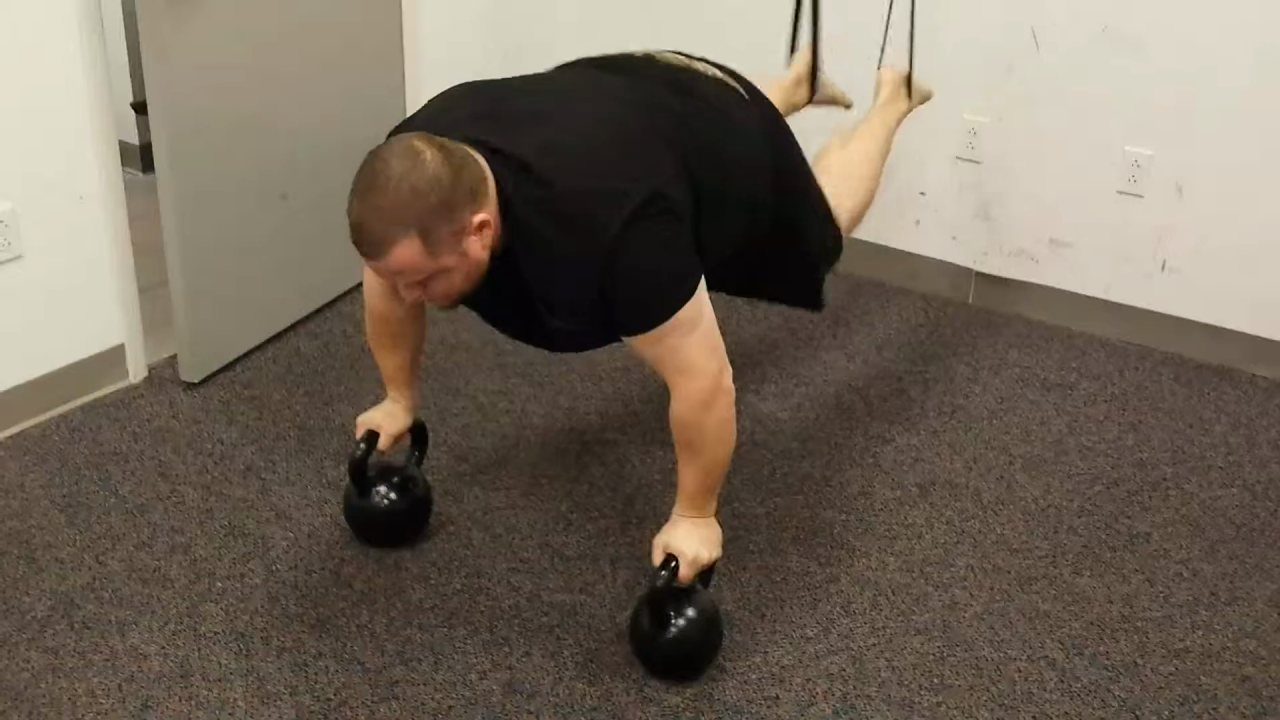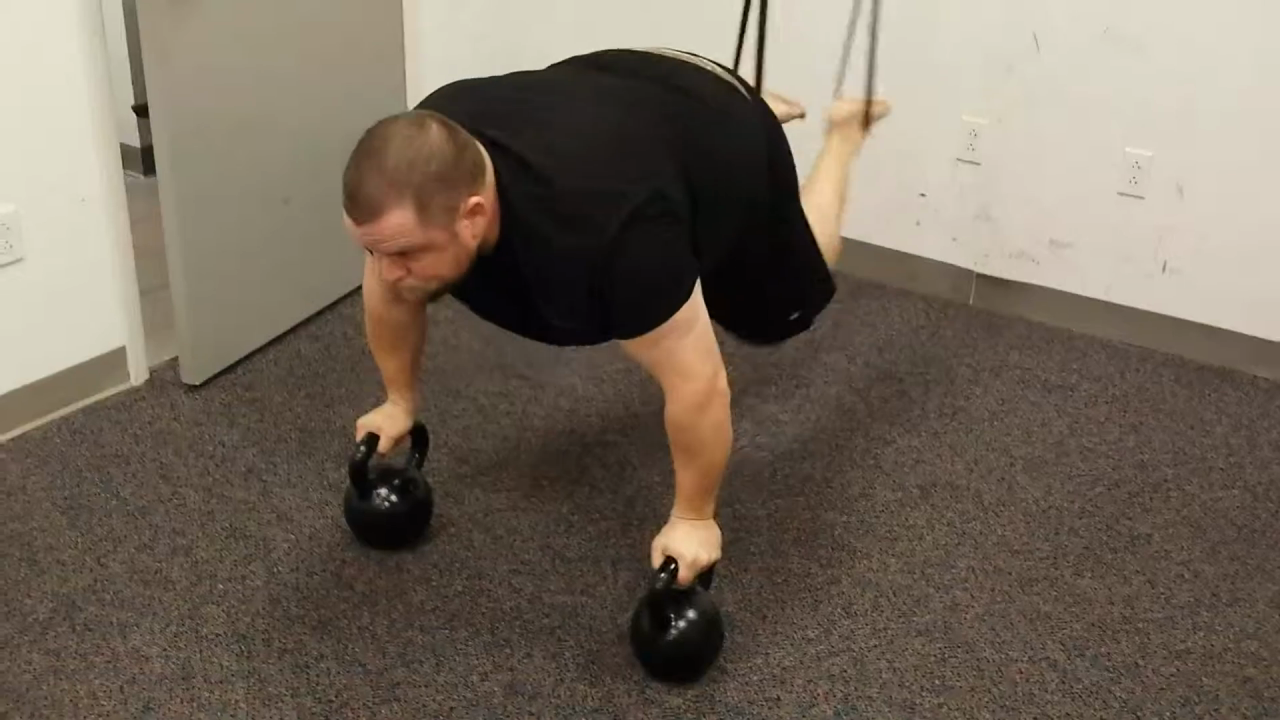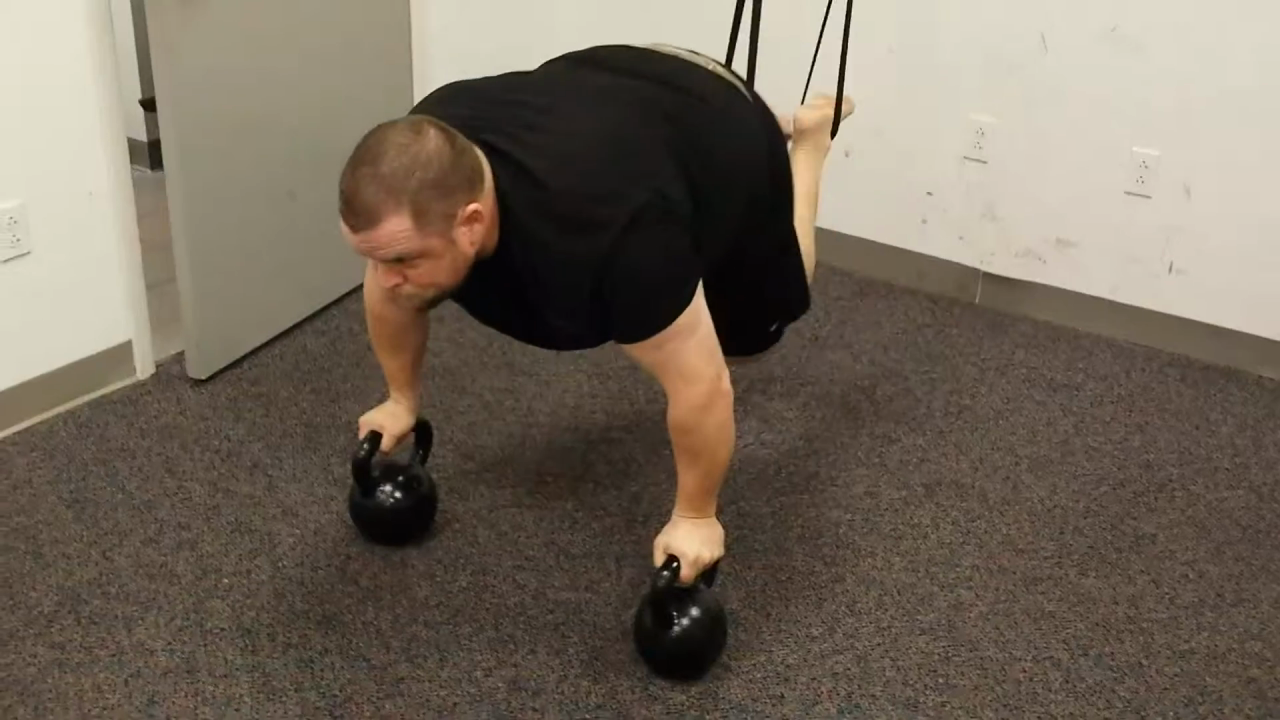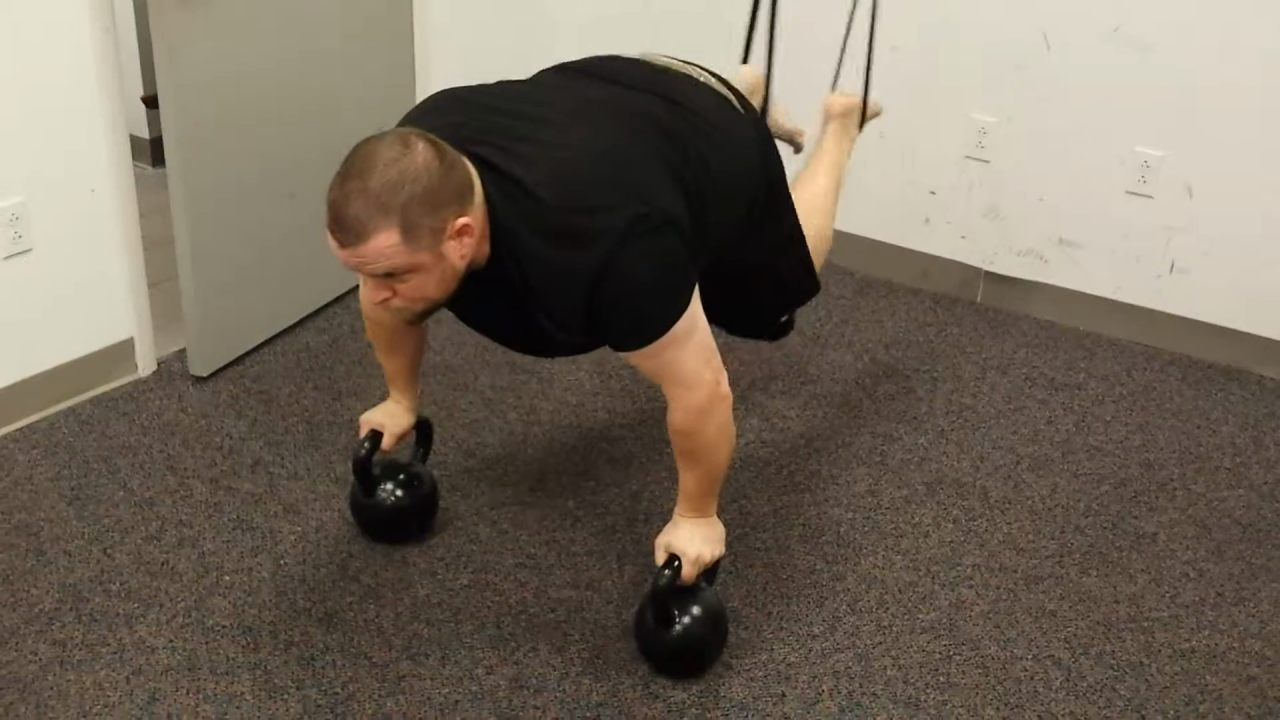
dt=0.2s
person 1, frame 1
left shoulder: (604, 231)
right shoulder: (417, 164)
left elbow: (704, 382)
right elbow: (386, 285)
left wrist: (695, 517)
right wrist: (398, 400)
left hip: (736, 149)
right hip: (633, 105)
left knee: (817, 241)
left ankle: (892, 100)
right ankle: (794, 85)
person 1, frame 2
left shoulder: (599, 230)
right shoulder: (418, 166)
left elbow: (698, 384)
right elbow: (389, 288)
left wrist: (694, 520)
right wrist: (399, 402)
left hip: (730, 146)
left knee: (785, 307)
left ankle: (844, 132)
right ankle: (752, 107)
person 1, frame 3
left shoulder: (602, 234)
right shoulder: (411, 182)
left elbow: (701, 386)
right elbow: (389, 287)
left wrist: (695, 519)
right wrist: (402, 399)
left hip: (732, 146)
left knee: (749, 334)
left ankle: (810, 138)
right ankle: (744, 108)
person 1, frame 4
left shoulder: (593, 245)
right shoulder: (407, 175)
left elbow: (701, 389)
right elbow: (385, 290)
left wrist: (696, 517)
right wrist: (401, 399)
left hip: (717, 144)
left knee: (765, 311)
left ankle: (838, 126)
right ankle: (746, 96)
